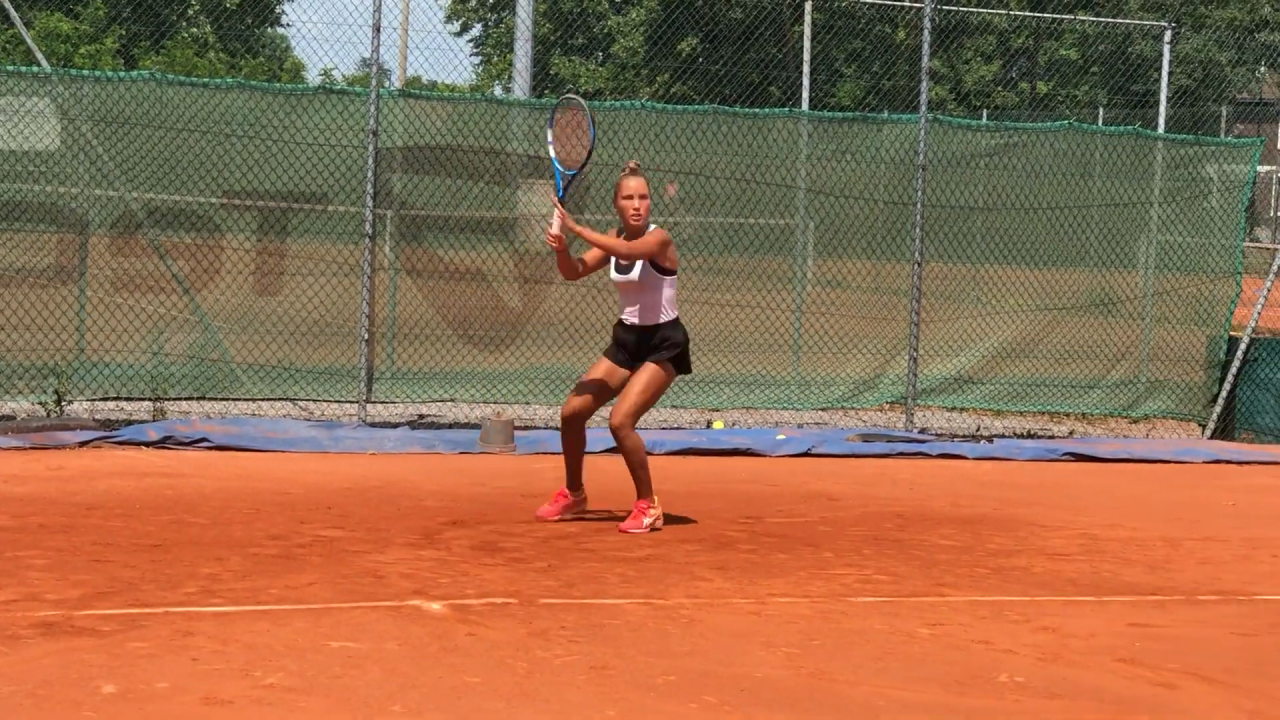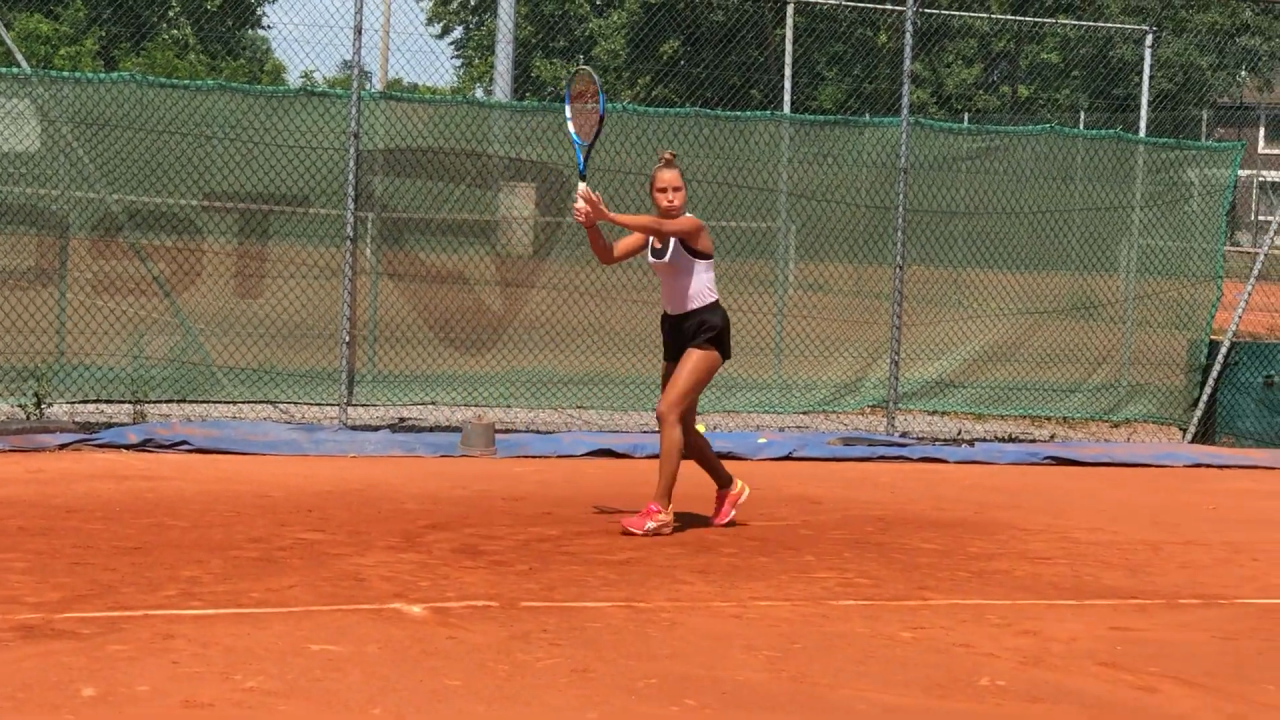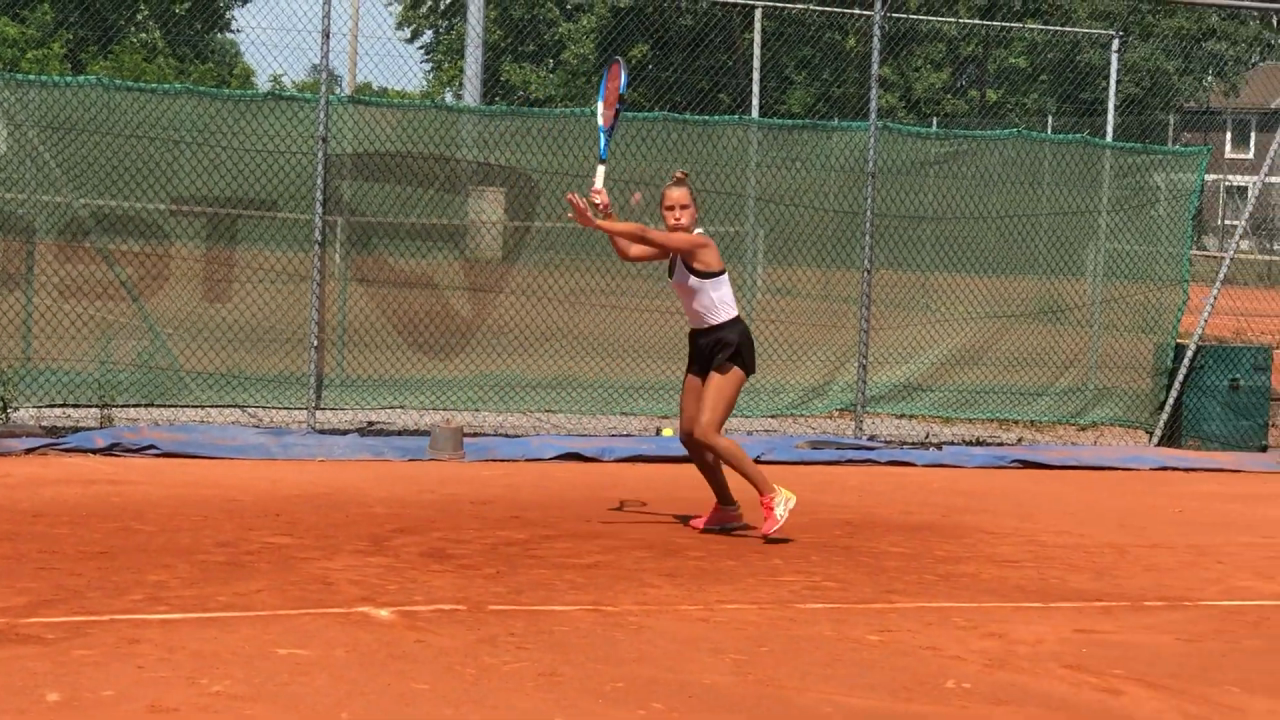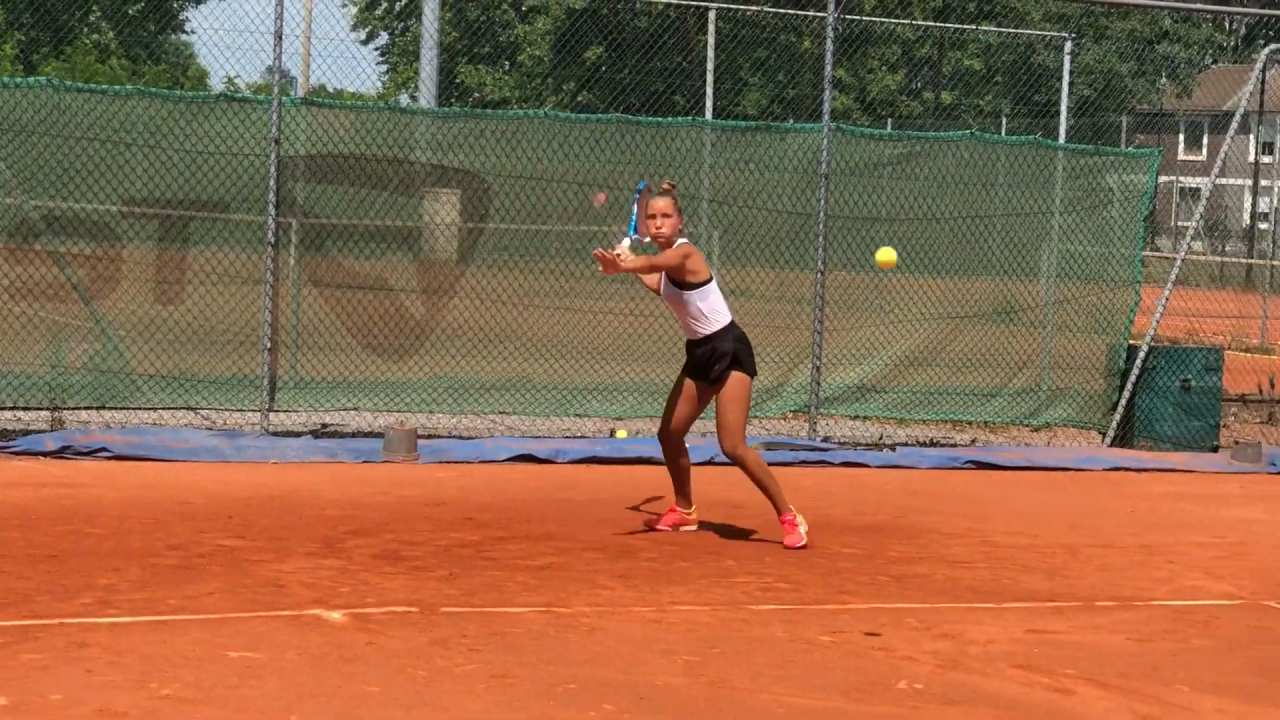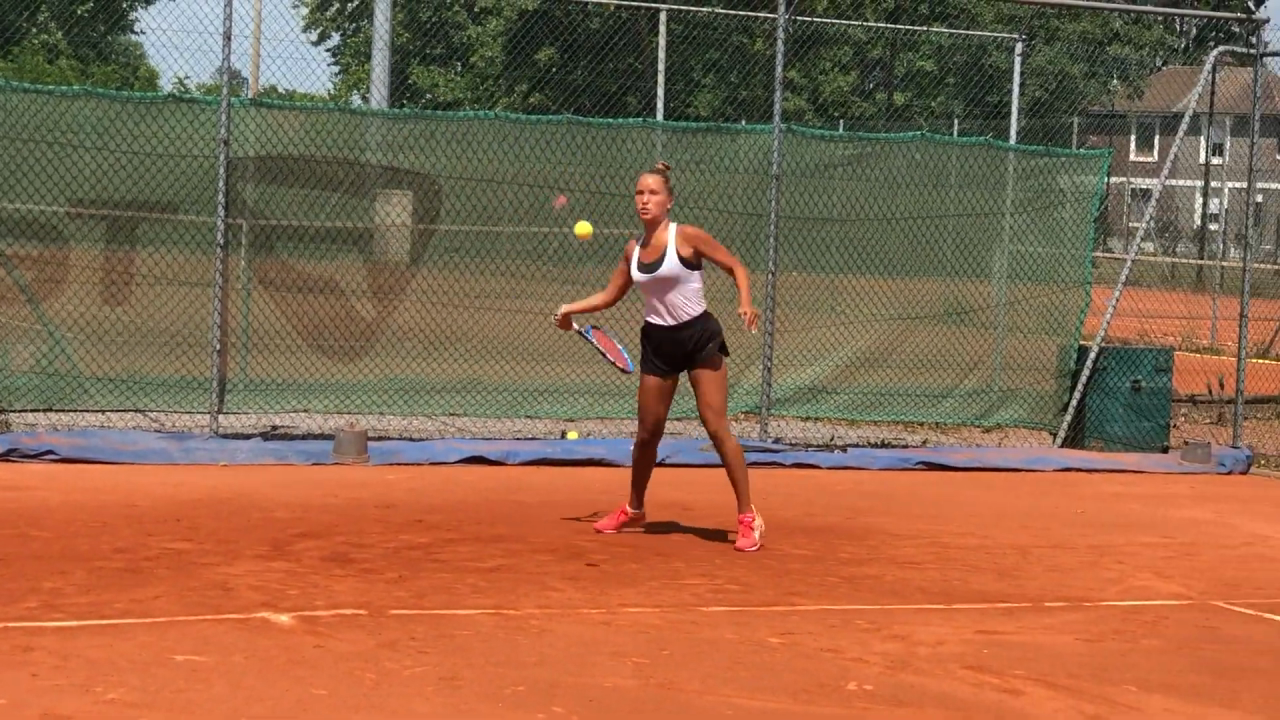
dt=0.2s
person 1, frame 1
left shoulder: (659, 239)
right shoulder: (611, 240)
left elbow: (628, 248)
right elbow: (572, 273)
left wrist: (575, 229)
right wrist: (561, 248)
left hip: (665, 342)
right hip: (627, 339)
left knee: (620, 421)
right knee: (572, 413)
left ankle: (648, 505)
right ankle: (572, 493)
person 1, frame 2
left shoulder: (693, 226)
right shoulder: (652, 233)
left elbow: (656, 223)
right elbow: (608, 256)
left wrist: (608, 215)
right wrist: (591, 225)
left hip: (707, 328)
right hip: (676, 329)
left knee: (668, 412)
right knee: (680, 422)
left ankle: (660, 510)
right ankle: (730, 490)
person 1, frame 3
left shoulder: (698, 245)
right shoulder: (673, 245)
left elbow: (640, 232)
right elbow: (627, 251)
left wrist: (596, 223)
right wrist: (603, 213)
left hip: (728, 343)
right hip: (702, 344)
left knee: (706, 435)
right knee: (689, 434)
left ankle: (774, 497)
right ankle: (727, 506)
person 1, frame 4
left shoulder: (682, 252)
right shoulder: (668, 258)
left elbow: (651, 260)
left wrist: (621, 264)
right wrist: (627, 261)
left hip: (726, 349)
right hip: (699, 353)
left knee: (733, 445)
right knee: (670, 432)
left ankle: (789, 517)
right ankle: (684, 509)
person 1, frame 5
left shoulder: (691, 236)
right shoulder: (634, 248)
left elbow: (736, 267)
right elbow: (610, 295)
left wrist: (745, 300)
right wrist: (574, 307)
left hip: (699, 336)
right hip: (659, 342)
left knee: (717, 430)
right knee: (647, 434)
left ankle: (748, 516)
right ankle: (634, 509)
